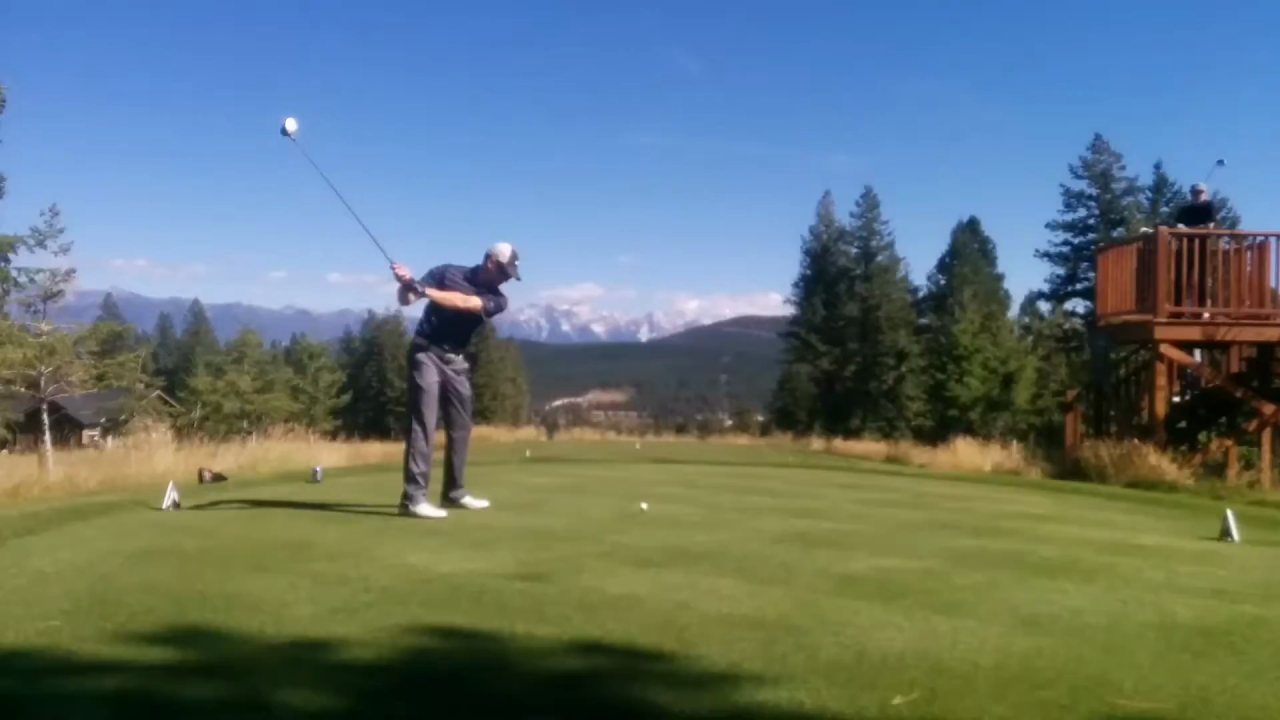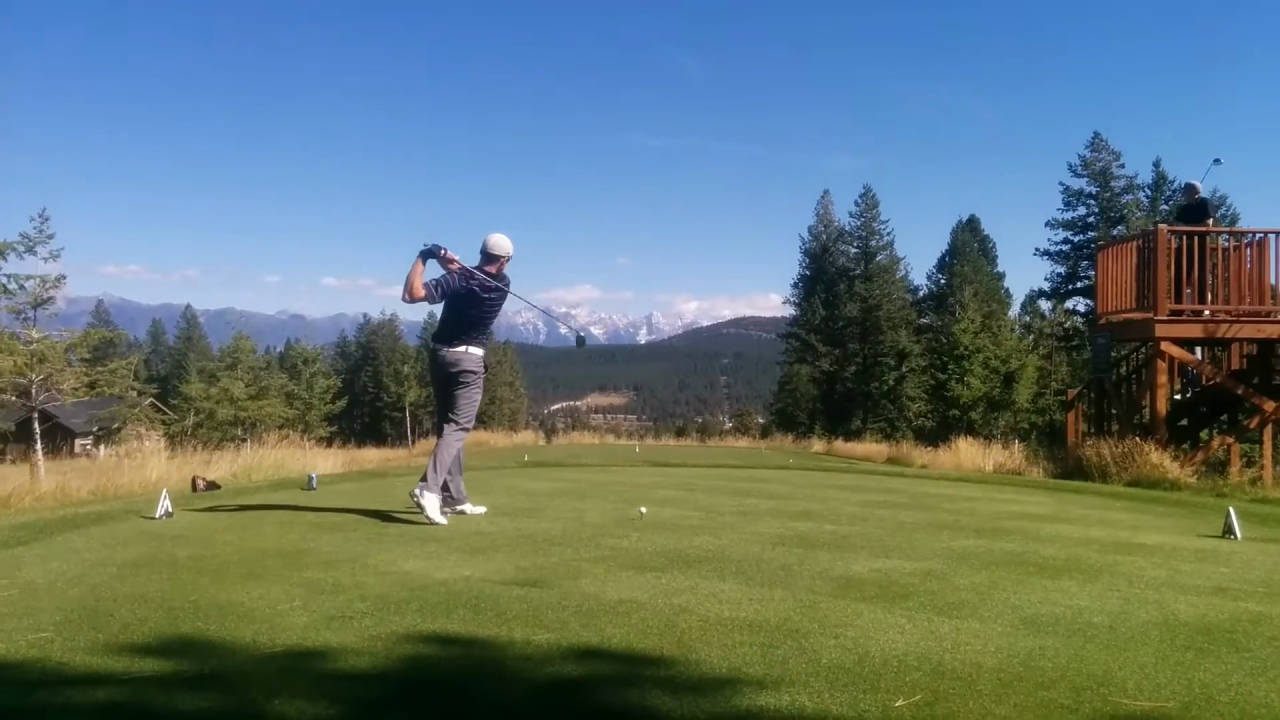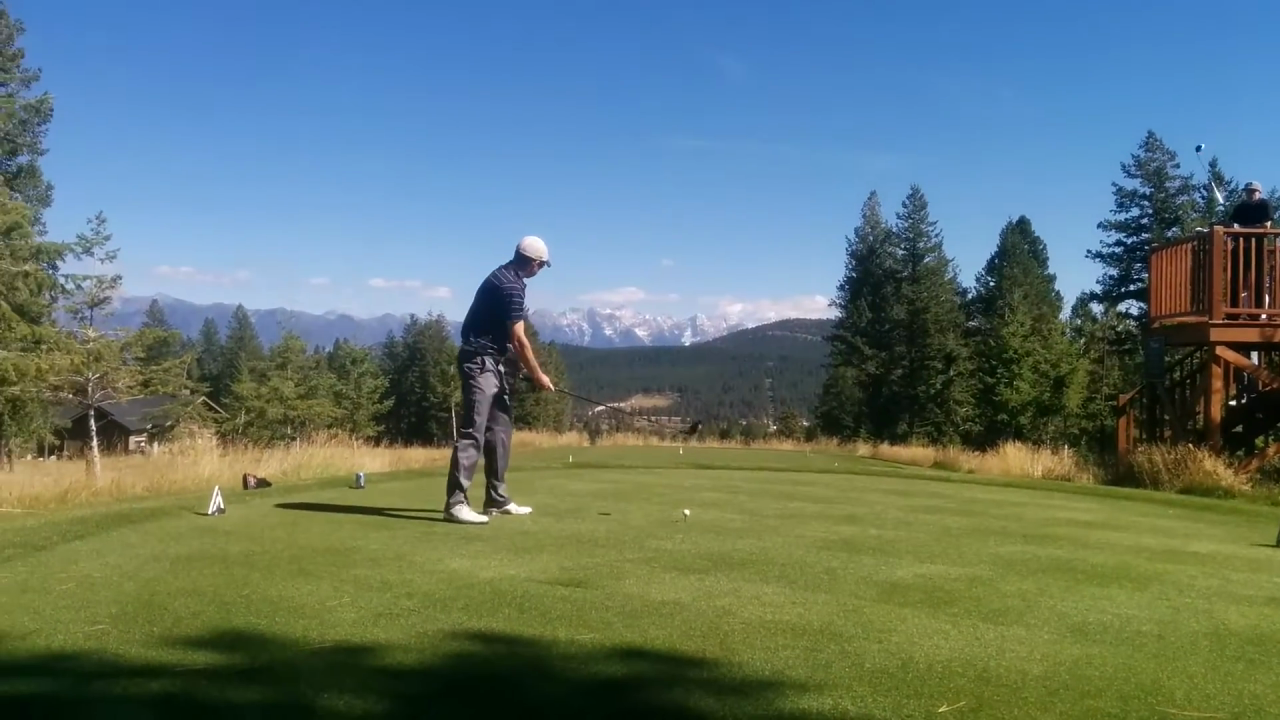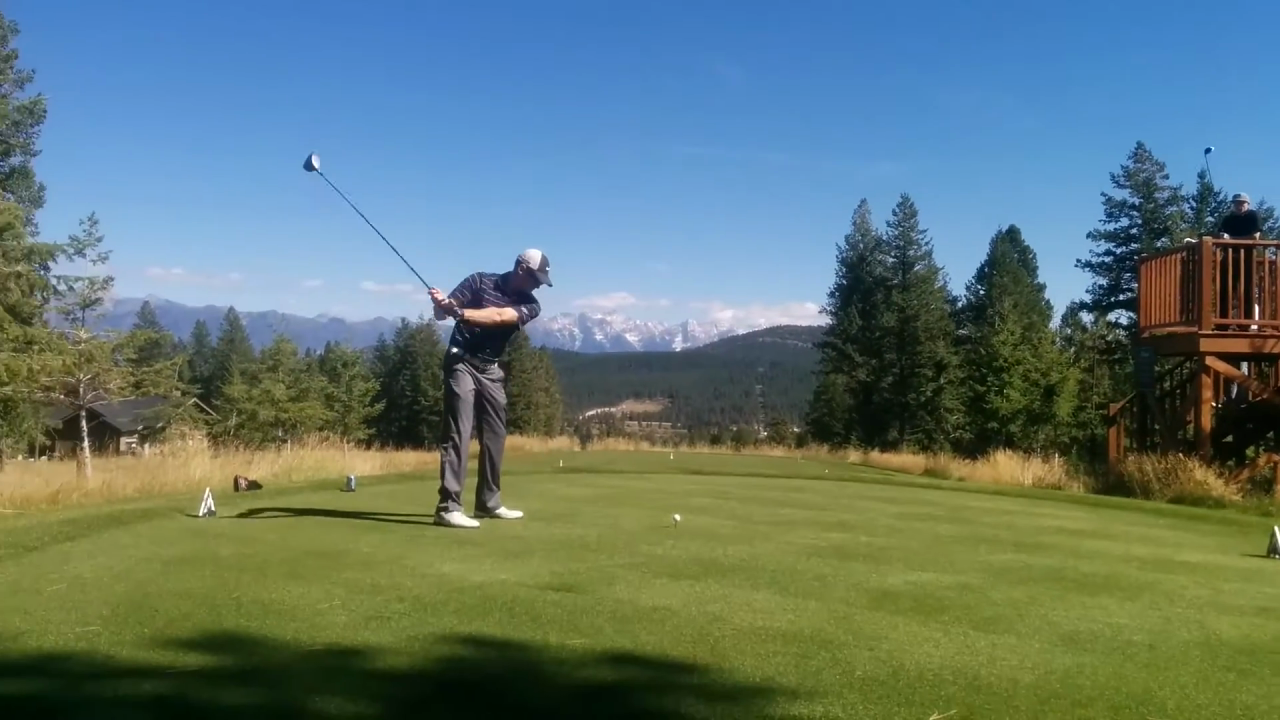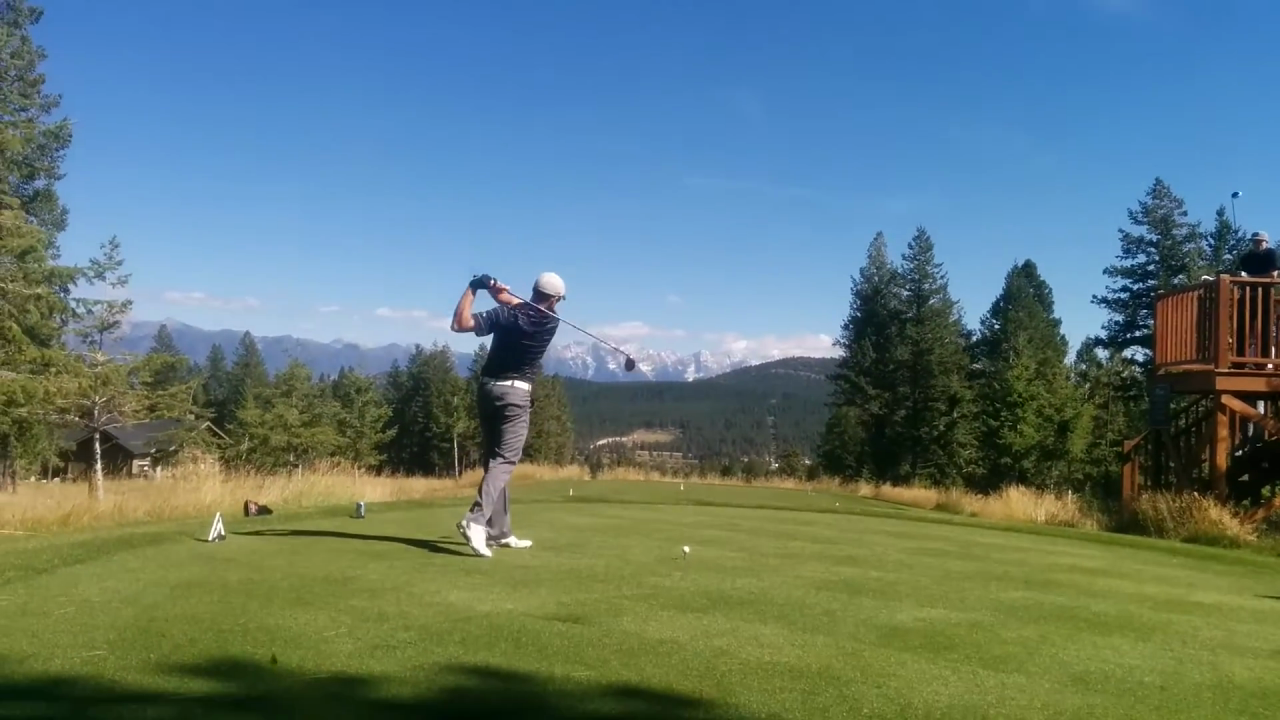
dt=1s
person 1, frame 1
left shoulder: (497, 301)
right shoulder: (447, 273)
left elbow: (463, 302)
right elbow: (406, 299)
left wrist: (424, 289)
right wrist: (405, 280)
left hip: (455, 361)
right hip: (426, 353)
left knee: (460, 428)
right knee: (423, 425)
left ankle: (454, 493)
right ankle: (413, 497)
person 1, frame 2
left shoulder: (457, 281)
right shoulder: (503, 285)
left elbow: (410, 294)
left wrist: (423, 257)
right wrist: (442, 257)
left hip: (440, 357)
right hip: (469, 360)
left knee: (447, 427)
right knee: (457, 428)
left ankle: (454, 498)
right ankle: (429, 488)
person 1, frame 3
left shoulder: (505, 279)
right shoulder: (510, 287)
left elbow: (511, 335)
right elbow: (519, 339)
left wrist: (528, 371)
right wrist: (538, 375)
left hip: (491, 361)
right hip: (479, 361)
left knee: (499, 429)
right knee: (473, 430)
left ankle: (497, 498)
right ankle: (455, 503)
person 1, frame 4
left shoulder: (530, 306)
right shoulder: (479, 282)
left elbow: (498, 317)
right elbow: (440, 313)
left wrist: (460, 311)
right wrist: (444, 304)
left hip: (490, 369)
right hip: (461, 363)
left knee: (495, 436)
right knee: (458, 434)
left ankle: (488, 502)
right ankle: (448, 507)
person 1, frame 5
left shoulder: (506, 316)
right shoulder: (552, 321)
left elbow: (459, 324)
left wrist: (473, 288)
right wrist: (495, 287)
left hip: (488, 390)
right hip: (515, 394)
left knee: (495, 459)
right knee: (505, 461)
left ankle: (499, 531)
right ankle: (476, 520)
